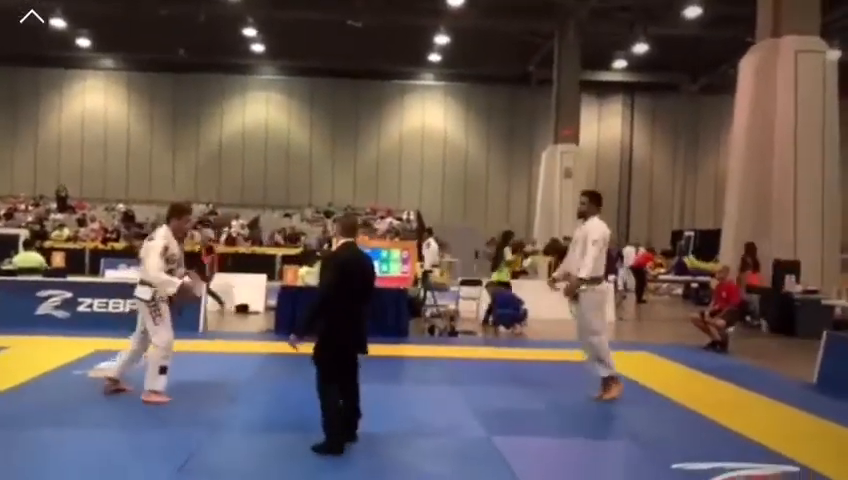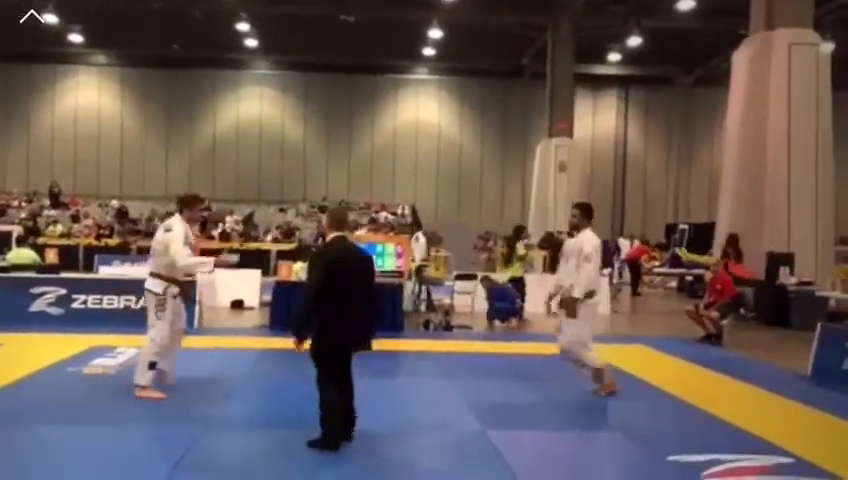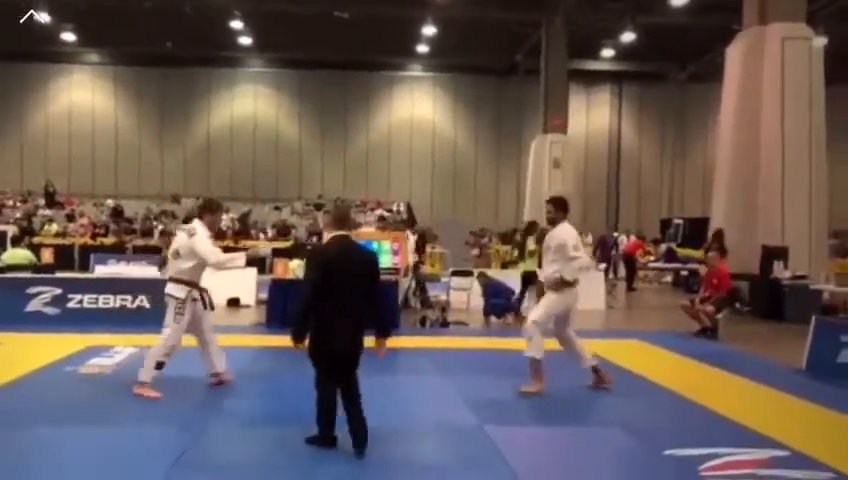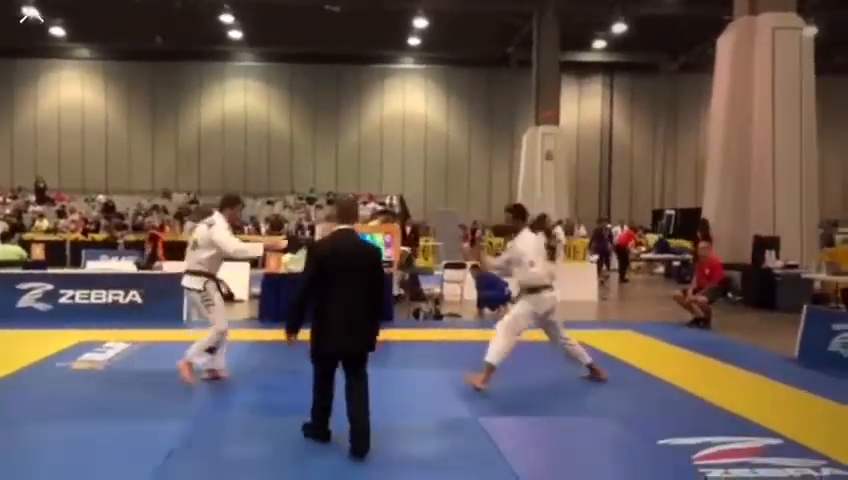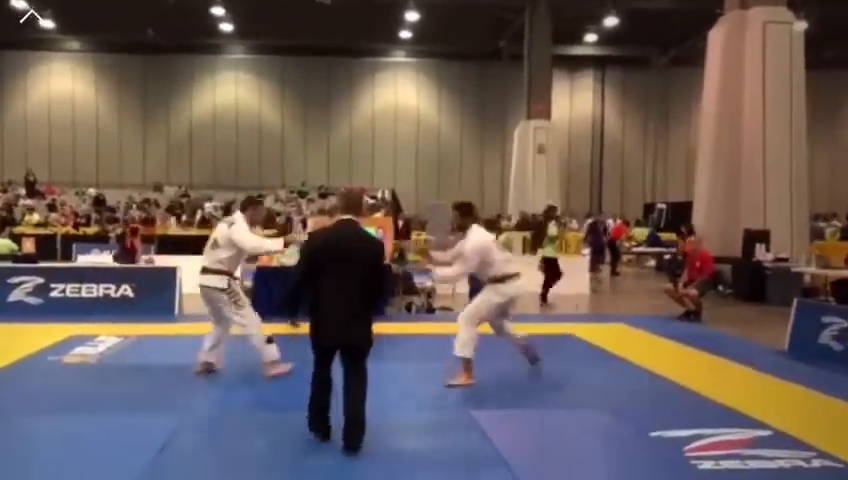
dt=0.2s
person 1, frame 1
left shoulder: (334, 259)
right shoulder: (366, 261)
left elbow: (323, 298)
left wrist: (300, 330)
left hip: (333, 333)
right hip: (354, 332)
left knee: (328, 383)
right knee: (349, 381)
left ankle: (334, 440)
right ankle: (349, 430)
person 1, frame 2
left shoulder: (322, 255)
right shoulder: (363, 257)
left elbow: (312, 296)
right elbow: (370, 297)
left wrist: (300, 331)
right wrist: (367, 331)
left hip: (328, 330)
right hip: (352, 330)
left knee: (328, 381)
right knee: (344, 377)
left ankle: (330, 437)
right ankle: (346, 428)
person 1, frame 3
left shoulder: (319, 254)
right shoulder: (367, 256)
left elbow: (309, 296)
right elbow: (374, 296)
left wrist: (299, 330)
right wrist: (382, 330)
left hip: (325, 332)
right hip: (353, 332)
left knee: (326, 383)
right knee: (348, 381)
left ankle: (326, 435)
right ankle: (359, 436)
person 1, frame 4
left shoulder: (320, 248)
right shoulder: (371, 251)
left elbow: (306, 289)
right elbow: (379, 293)
left wrist: (293, 323)
right wrist: (374, 324)
left hip: (327, 328)
right hip: (360, 329)
left knee: (323, 379)
right knee: (357, 383)
left ankle: (320, 429)
right ankle: (360, 443)
person 1, frame 5
left shoulder: (318, 238)
right shoulder: (374, 244)
left elbow: (302, 277)
right elbow: (380, 286)
left wrist: (292, 308)
left hip: (325, 320)
right hip: (358, 323)
left knee: (322, 372)
right knee: (355, 378)
left ankle: (320, 426)
right ankle: (352, 439)
person 2, frame 1
left shoulder: (172, 240)
right shoulder: (159, 241)
right elbow: (154, 275)
left wrist: (187, 281)
right wrist: (182, 284)
left hip: (156, 295)
right hip: (150, 296)
left knee: (140, 340)
right knee: (164, 341)
left ankle: (114, 378)
right ankle: (152, 390)
person 2, frame 2
left shoulder: (176, 226)
right shoulder: (176, 231)
right elbow: (184, 262)
left wrist: (185, 274)
right wrist: (216, 261)
left hip: (169, 287)
right hip: (162, 289)
left knee: (176, 330)
right knee: (158, 337)
left ankle: (163, 368)
right ankle: (142, 385)
person 2, frame 3
left shoulder: (189, 230)
right shoulder: (198, 236)
right elbow: (217, 259)
right wrist: (247, 254)
left hip: (187, 290)
right hip: (181, 292)
left knee: (206, 334)
right knee: (170, 339)
left ankle: (218, 372)
right ankle: (143, 383)
person 2, frame 4
left shoulder: (212, 224)
right shoulder: (218, 227)
right elbow: (234, 248)
right wrist: (266, 246)
left hip: (197, 280)
right hip: (200, 284)
left knee: (218, 326)
right knee: (220, 327)
left ankle: (213, 368)
right ankle: (188, 362)
person 2, frame 5
left shoulder: (231, 223)
right shoulder: (238, 228)
right elbow: (256, 246)
right wrist: (284, 241)
left hip: (208, 279)
right hip: (220, 282)
left knee: (221, 323)
right knee: (250, 320)
left ankle: (207, 361)
right ankle: (272, 364)
person 3, frame 1
left shoulder: (597, 228)
right shoulder: (583, 228)
left elbow: (591, 257)
right elbow: (572, 258)
left wrist: (579, 279)
right wrist: (556, 276)
left hip: (591, 289)
right hip: (582, 289)
left knee: (594, 336)
right knee: (586, 337)
left ankle: (612, 381)
right ankle: (607, 381)
person 3, frame 2
left shoulder: (589, 241)
right shoulder: (575, 241)
left elbow: (587, 274)
left wrist: (573, 297)
right wrist: (553, 293)
left hip: (581, 301)
right hip: (572, 300)
left knee: (570, 345)
right knee: (578, 345)
left ankle: (604, 375)
right ankle: (604, 380)
person 3, frame 3
left shoulder: (566, 234)
right shoulder: (554, 234)
left elbow: (584, 261)
left wrist: (563, 278)
right wrist: (544, 280)
left hip: (562, 292)
right hip: (557, 291)
left knee: (533, 326)
right knee: (566, 336)
left ankle: (537, 379)
right ankle: (599, 375)
person 3, frame 4
left shoulder: (525, 245)
right shoulder: (518, 242)
left elbow: (536, 275)
right elbow: (503, 263)
left wrist: (519, 279)
right wrist: (487, 262)
left hip: (536, 297)
right hip: (546, 296)
left knee: (505, 330)
right knee: (559, 336)
left ankle: (483, 377)
right ankle: (594, 369)
person 3, frame 5
left shoulder: (474, 241)
right shoulder: (473, 236)
left elbow: (458, 273)
right elbow: (451, 257)
left wrist: (432, 271)
right wrist: (431, 255)
left hip: (501, 286)
right hip: (509, 285)
left knee: (466, 320)
right knee: (496, 321)
left ankle: (466, 374)
right ankle: (525, 347)
